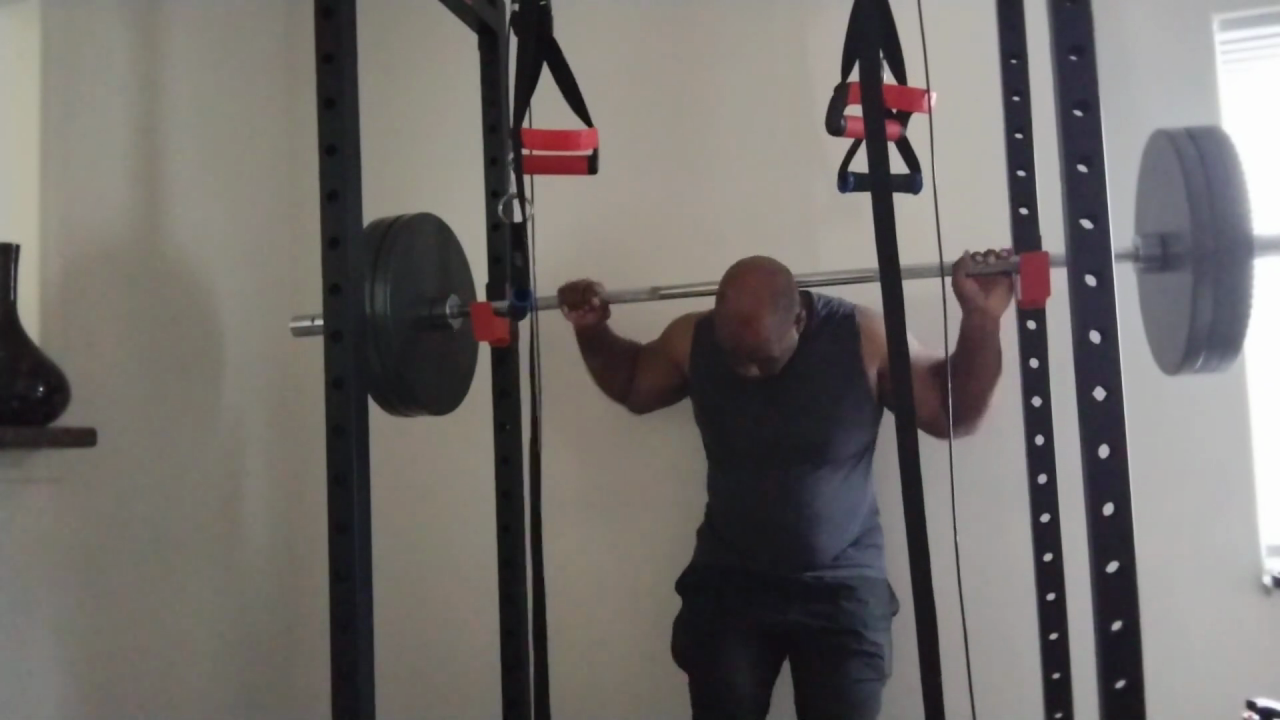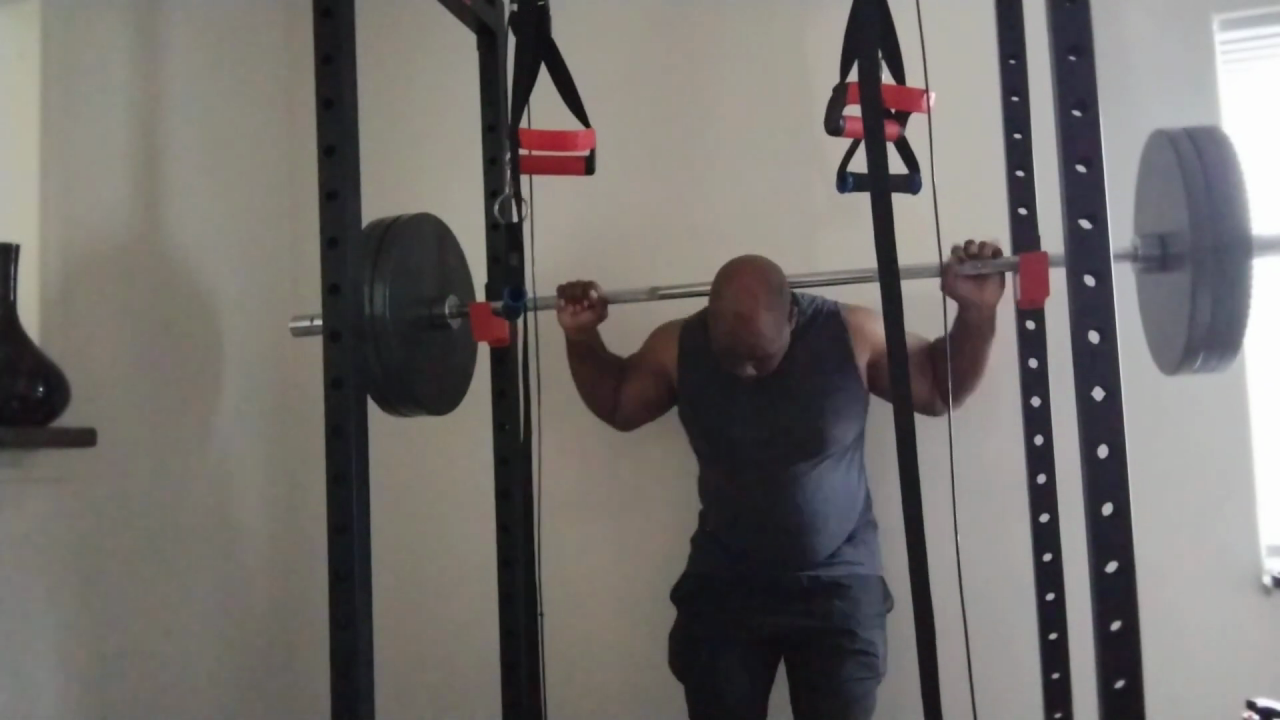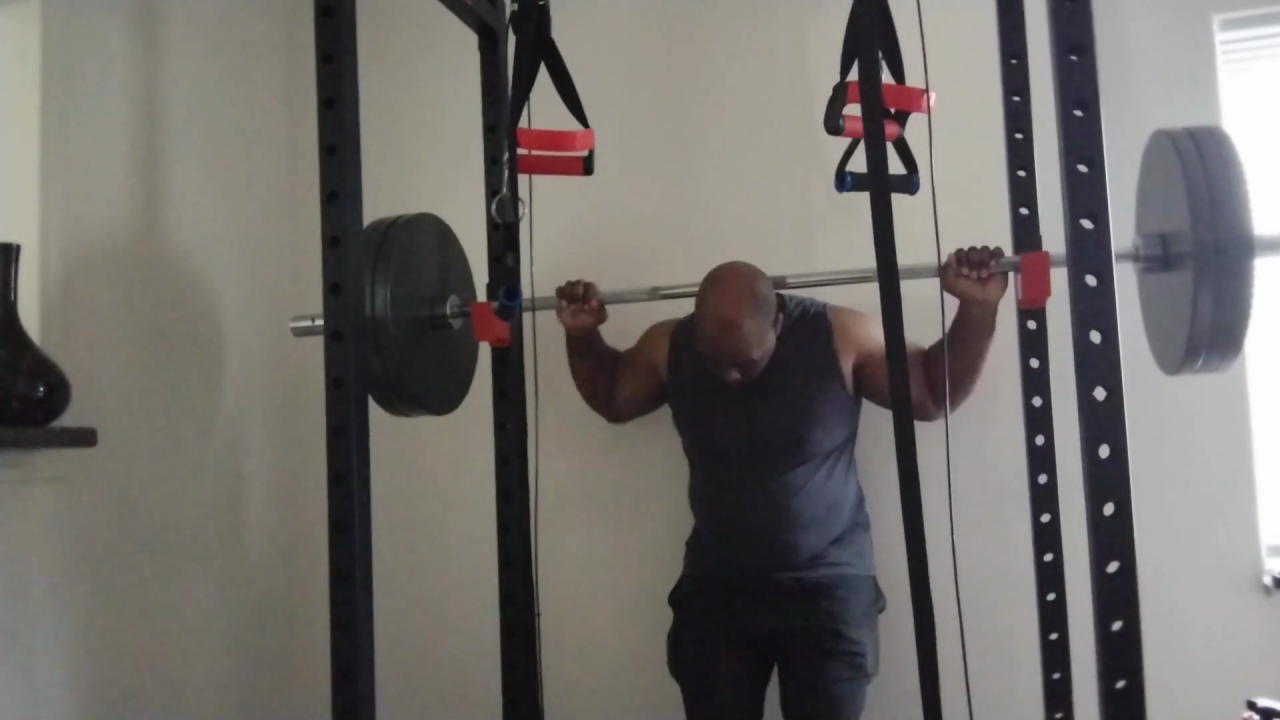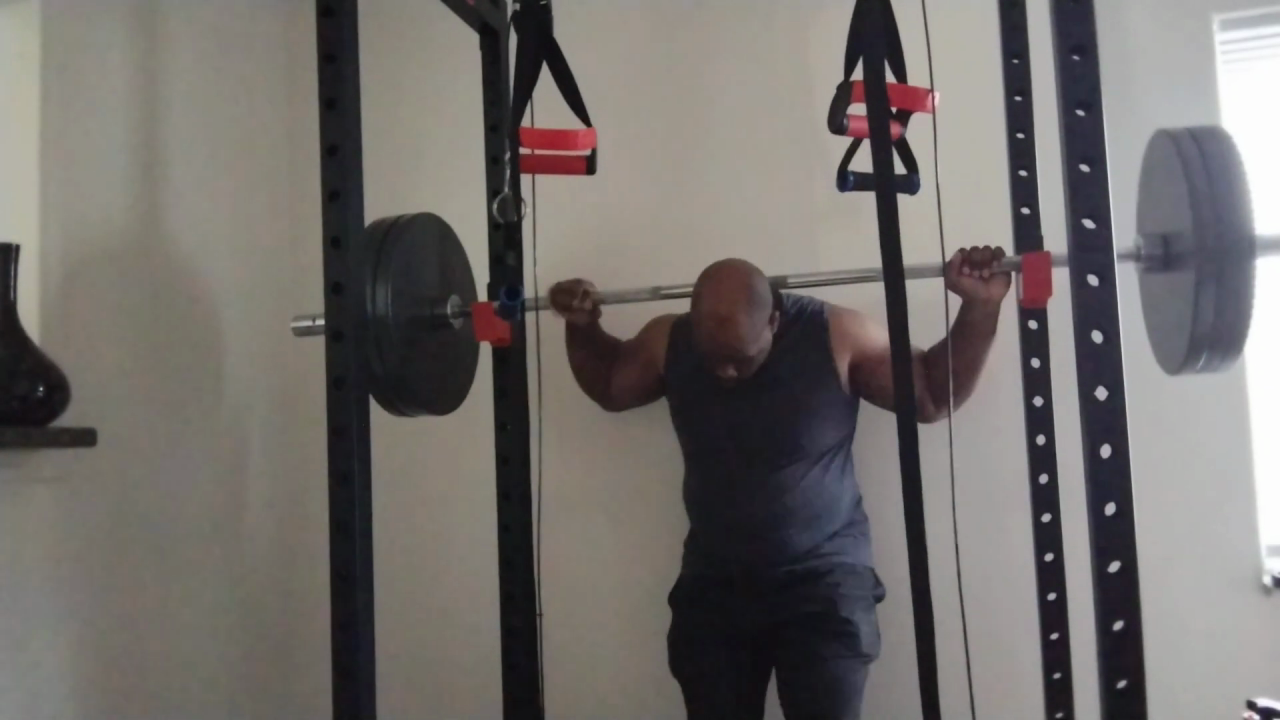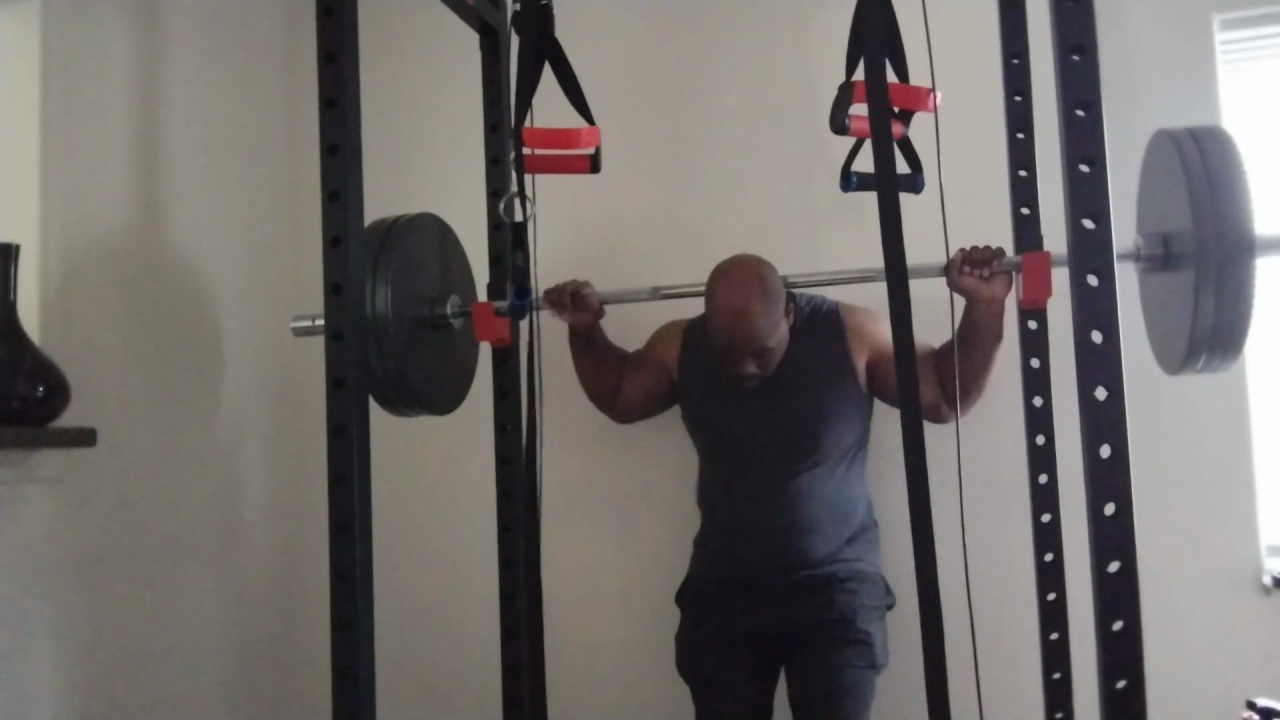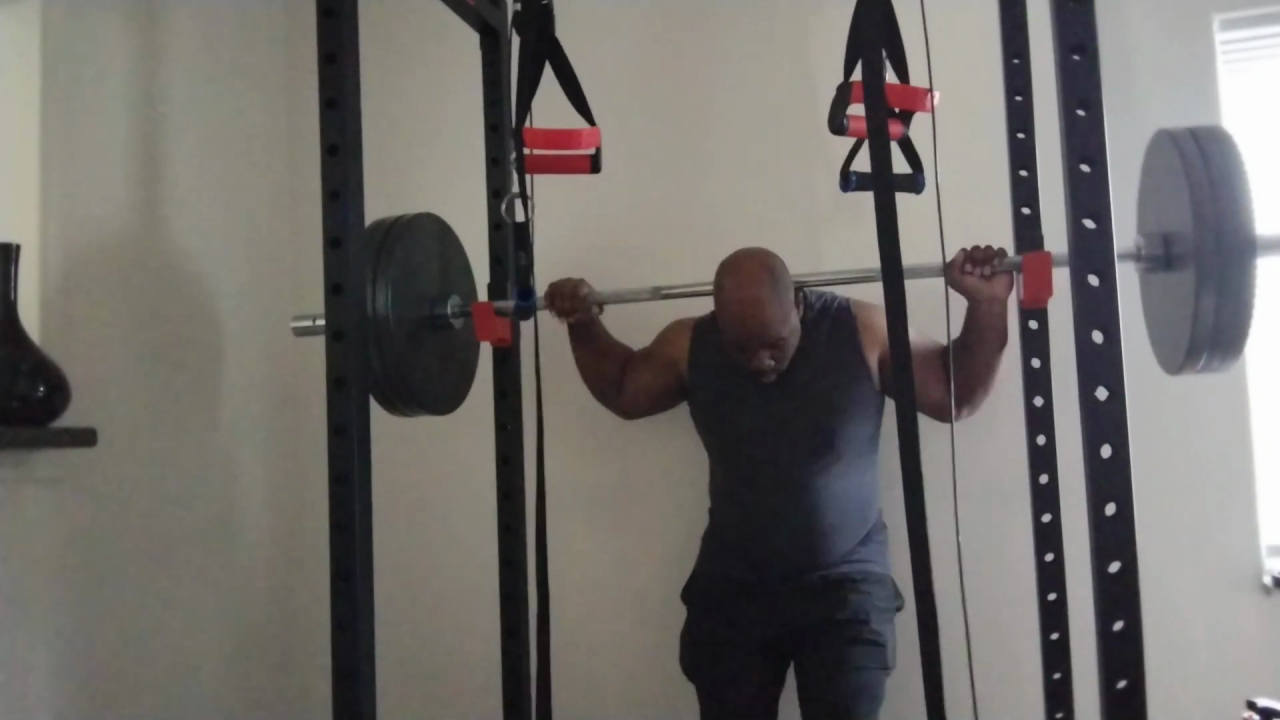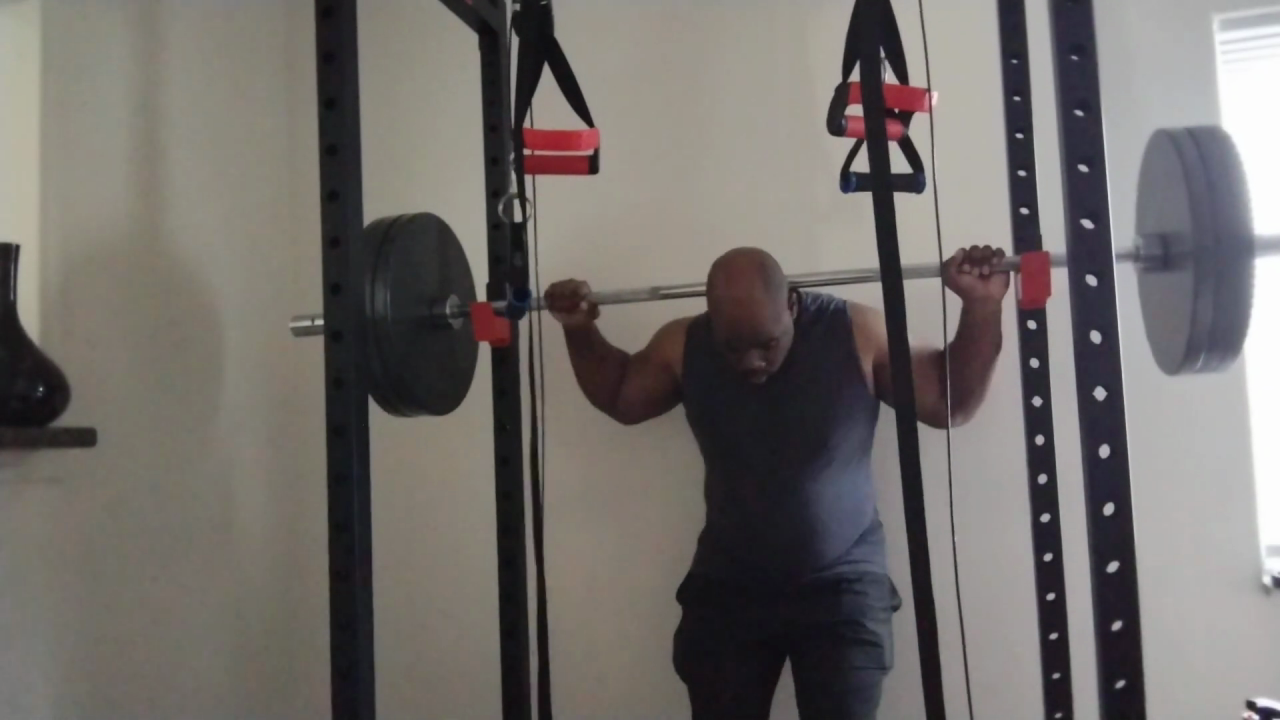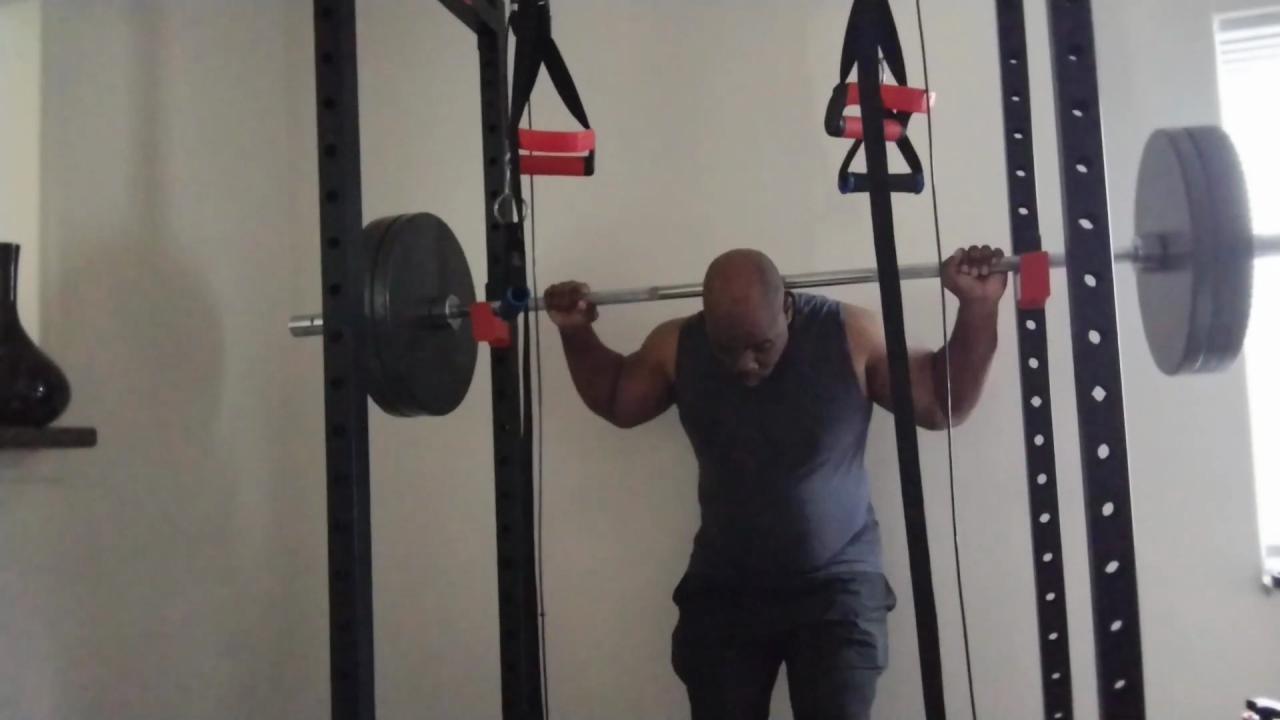
dt=0.2s
person 1, frame 1
left shoulder: (865, 339)
right shoulder: (693, 340)
left elbow: (955, 414)
right elbow: (633, 386)
left wrist: (982, 319)
right wrist: (592, 329)
left hip: (840, 586)
right hip: (728, 580)
person 1, frame 2
left shoulder: (852, 333)
right shoulder: (678, 346)
left elbow: (941, 390)
right elbow: (617, 405)
left wrist: (977, 309)
right wrist: (582, 337)
left hip: (836, 584)
right hip: (724, 586)
person 1, frame 3
left shoulder: (840, 336)
right shoulder: (671, 346)
left elbow: (935, 394)
right elbow: (612, 398)
left wrist: (977, 309)
right wrist: (582, 335)
left hip: (826, 585)
right hip: (716, 588)
person 1, frame 4
left shoulder: (837, 335)
right shoulder: (669, 341)
left elbow: (933, 396)
right elbow: (610, 387)
left wrist: (979, 307)
right wrist: (581, 327)
left hip: (823, 579)
right hip: (715, 585)
person 1, frame 5
left shoulder: (851, 335)
right shoulder: (681, 346)
left elbow: (947, 397)
right elbow: (619, 397)
left wrist: (983, 307)
right wrist: (584, 331)
left hip: (835, 585)
right hip: (724, 588)
person 1, frame 6
left shoulder: (862, 331)
right shoulder: (690, 344)
left elbow: (956, 396)
right elbow: (623, 390)
left wrist: (987, 306)
right wrist: (584, 326)
left hip: (845, 586)
right hip: (732, 588)
person 1, frame 7
left shoulder: (858, 334)
right shoulder: (684, 346)
left elbow: (951, 402)
right elbow: (620, 396)
left wrist: (981, 307)
right wrist: (580, 329)
left hip: (841, 587)
right hip: (727, 588)
person 1, frame 8
left shoulder: (852, 336)
right shoulder: (677, 347)
left elbow: (945, 404)
right elbow: (616, 401)
left wrist: (978, 307)
right wrist: (577, 332)
left hip: (836, 586)
right hip: (724, 589)
